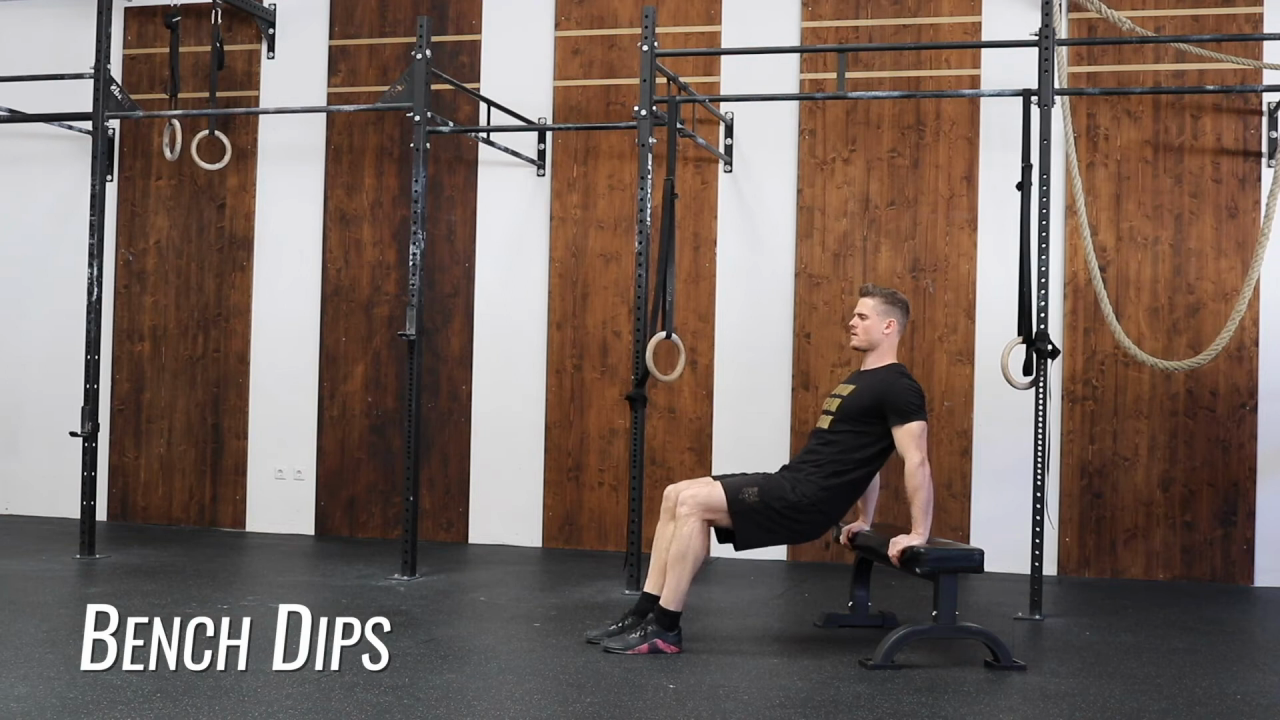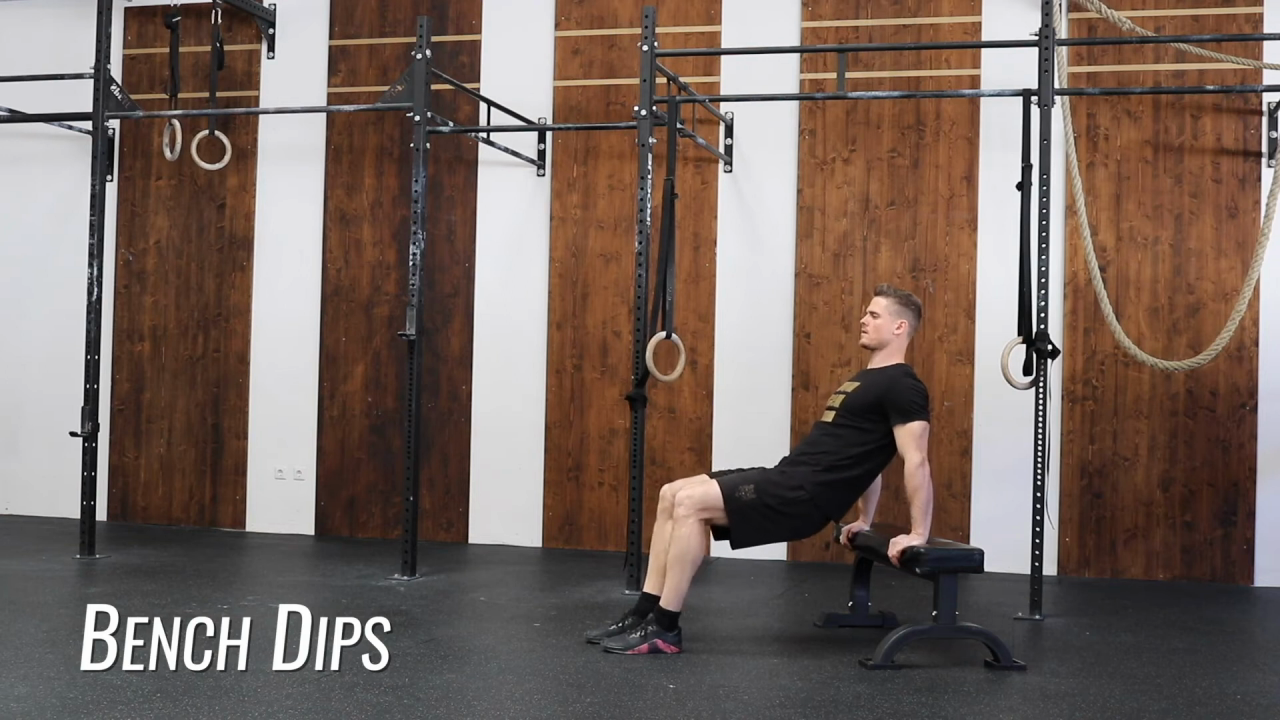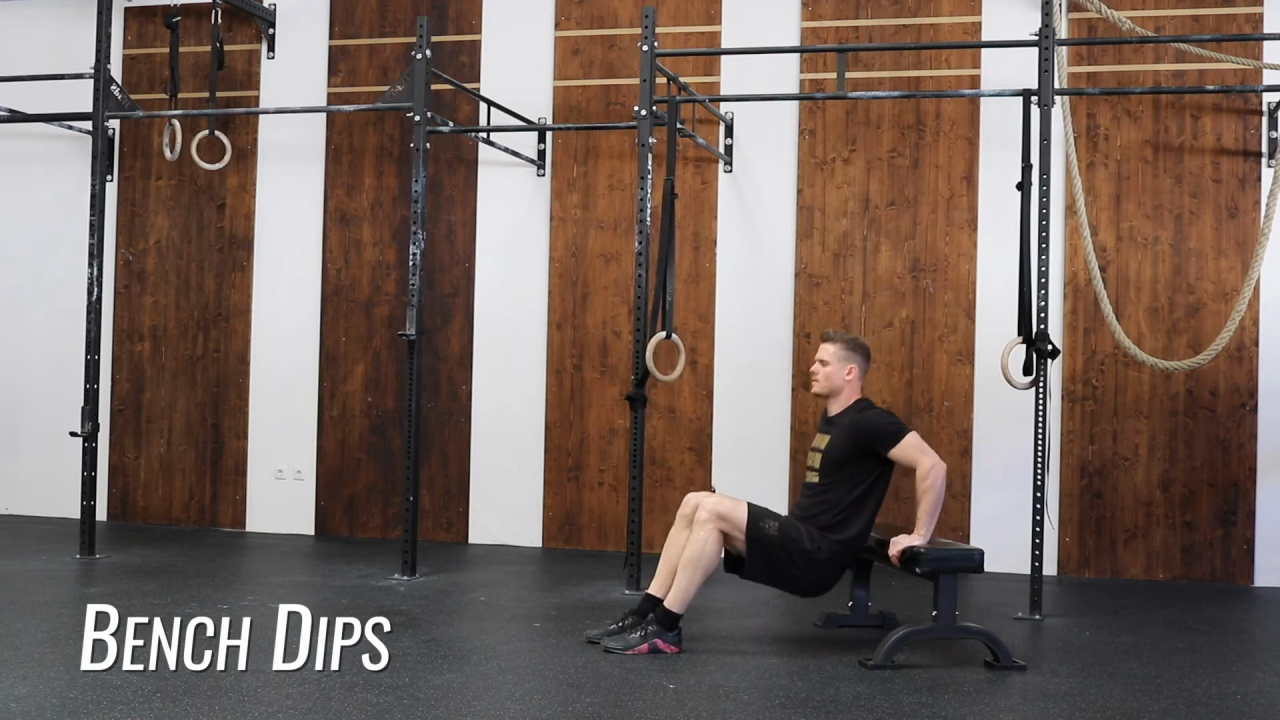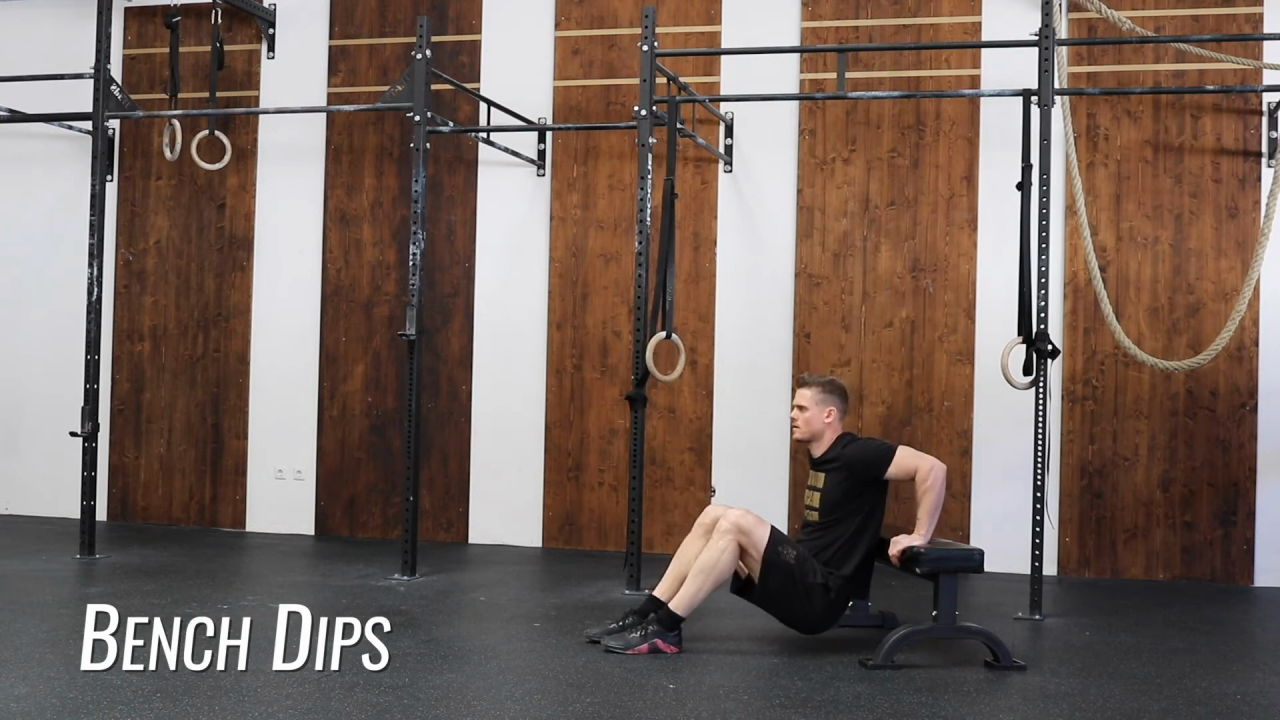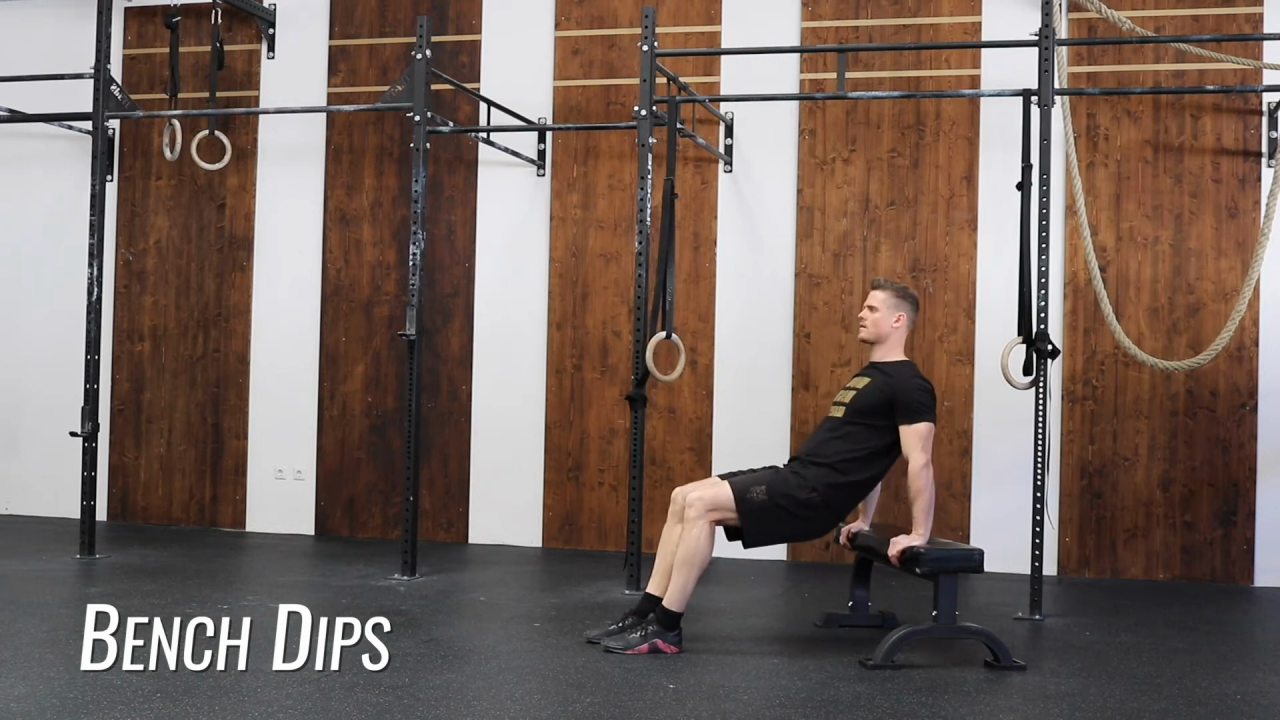
dt=1s
person 1, frame 1
left shoulder: (896, 386)
right shoulder: (861, 379)
left elbow: (916, 460)
right elbow: (860, 454)
left wrist: (918, 533)
right wrist: (864, 520)
left hip: (809, 500)
right hip: (791, 485)
left knee: (692, 502)
right knee: (675, 495)
left ankle: (664, 628)
right ankle: (645, 614)
person 1, frame 2
left shoulder: (901, 386)
right shoulder: (867, 379)
left elbow: (916, 461)
right elbow: (862, 453)
left wrist: (918, 534)
right wrist: (864, 520)
left hip: (807, 495)
right hip: (788, 480)
left knee: (690, 503)
right knee: (672, 495)
left ankle: (664, 627)
right ankle: (644, 613)
person 1, frame 3
left shoulder: (866, 421)
right shoulder: (833, 417)
left elbow: (932, 465)
left wrist: (918, 537)
right wrist: (854, 528)
left hip: (817, 555)
right hip: (800, 540)
left knee: (712, 512)
right knee: (694, 504)
left ankle: (664, 628)
right ankle: (645, 614)
person 1, frame 4
left shoulder: (855, 454)
right shoulder: (823, 454)
left elbow: (932, 468)
left wrist: (919, 537)
left hip: (819, 594)
right hip: (802, 576)
left knee: (735, 522)
right knee: (713, 517)
left ankle: (665, 629)
right ankle: (644, 614)
person 1, frame 5
left shoulder: (908, 384)
right shoulder: (872, 374)
left elbow: (919, 461)
left wrist: (917, 535)
right wrist: (864, 521)
left hip: (815, 492)
right hip: (796, 477)
left knee: (700, 504)
right knee: (683, 498)
left ankle: (665, 628)
right ankle: (646, 612)
